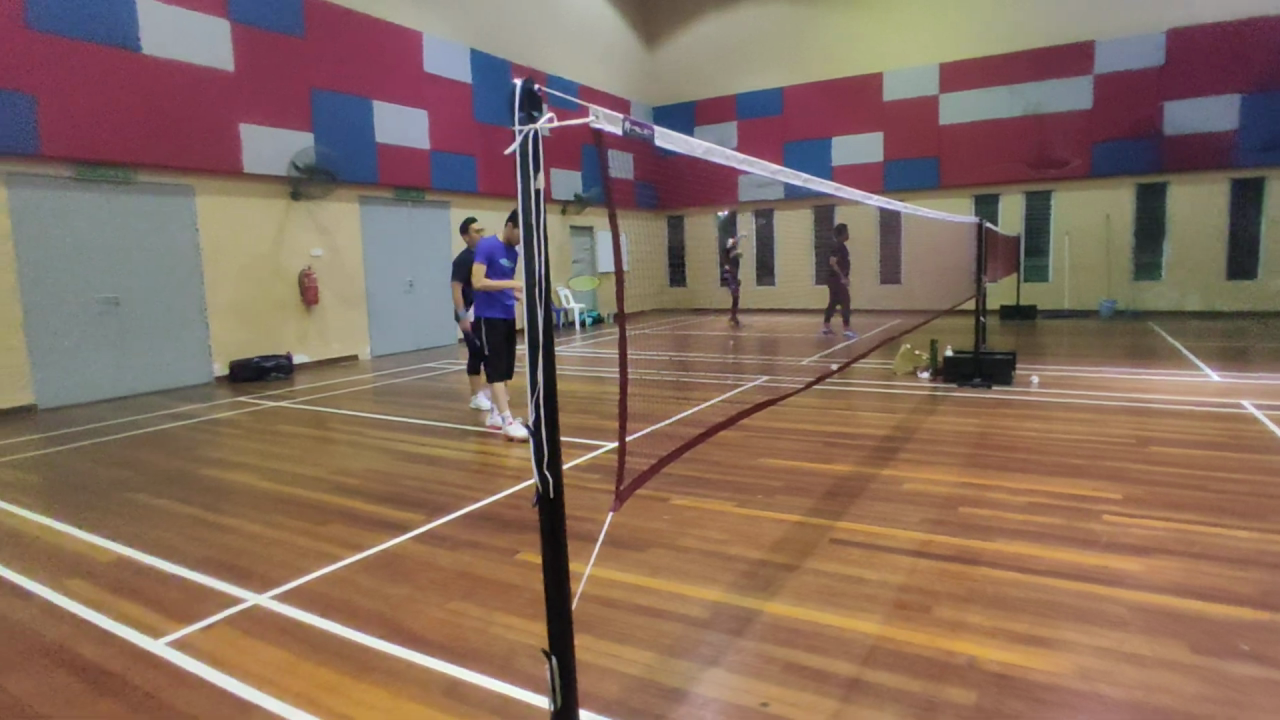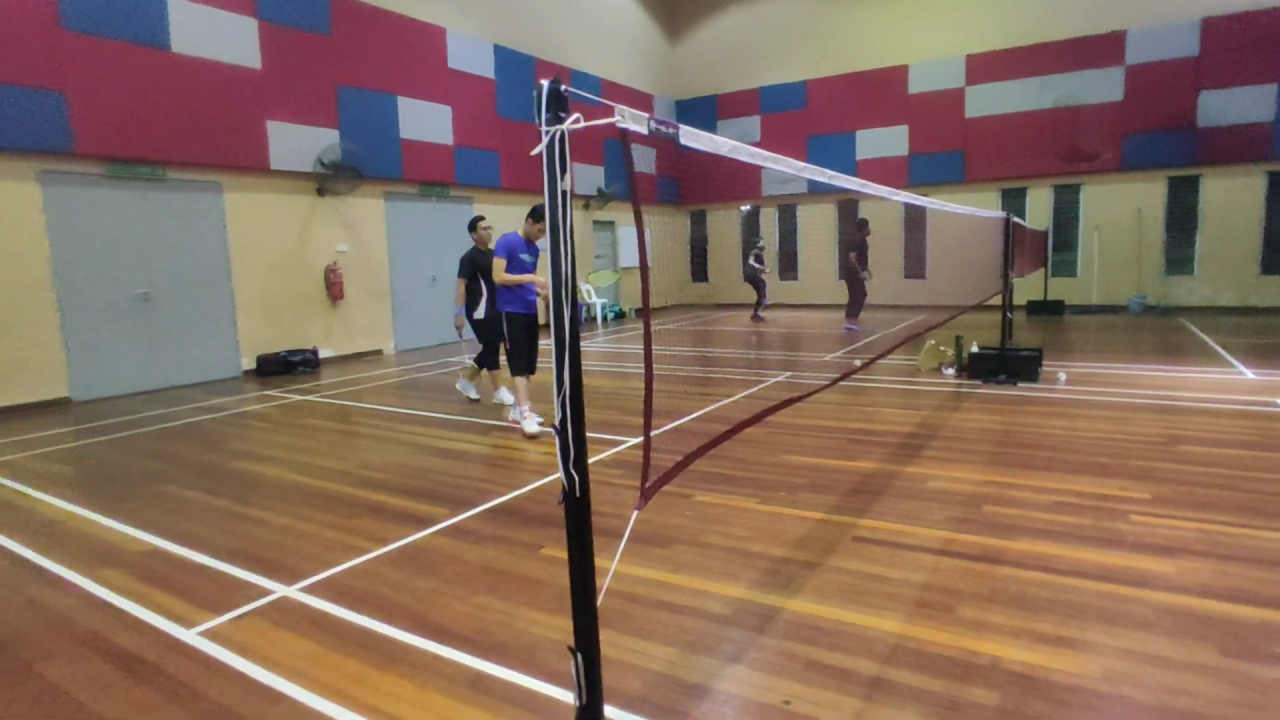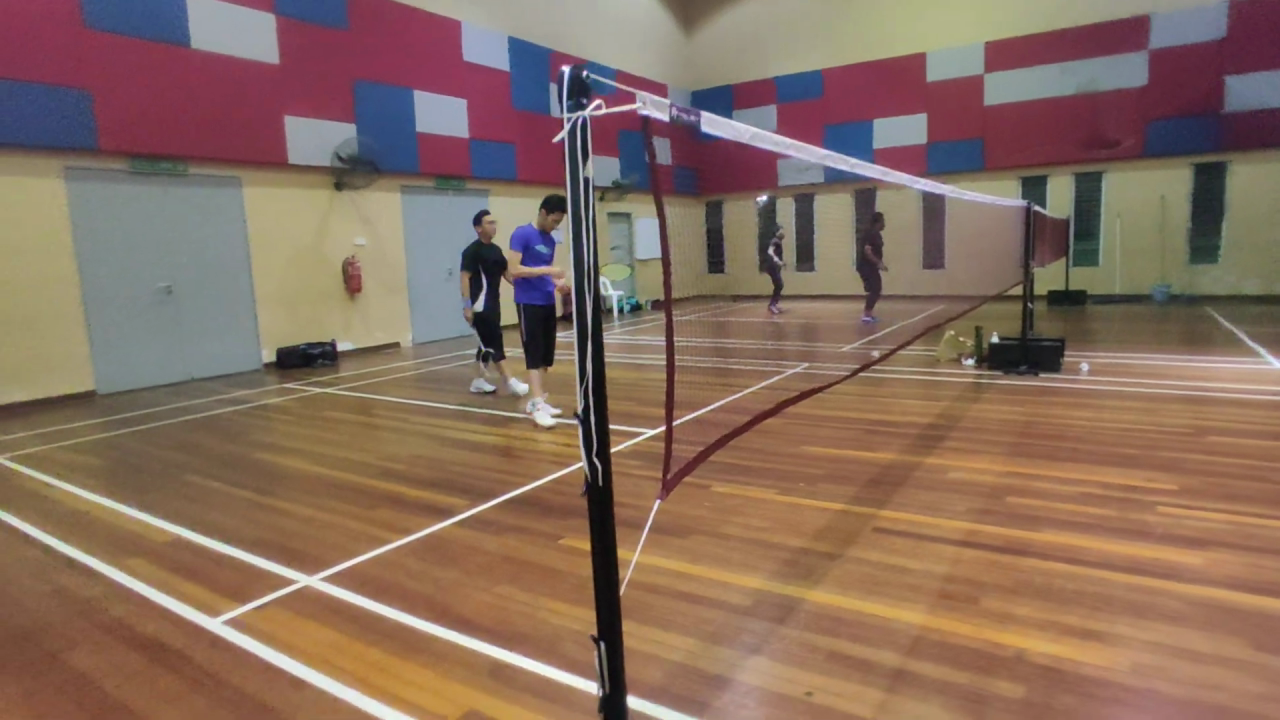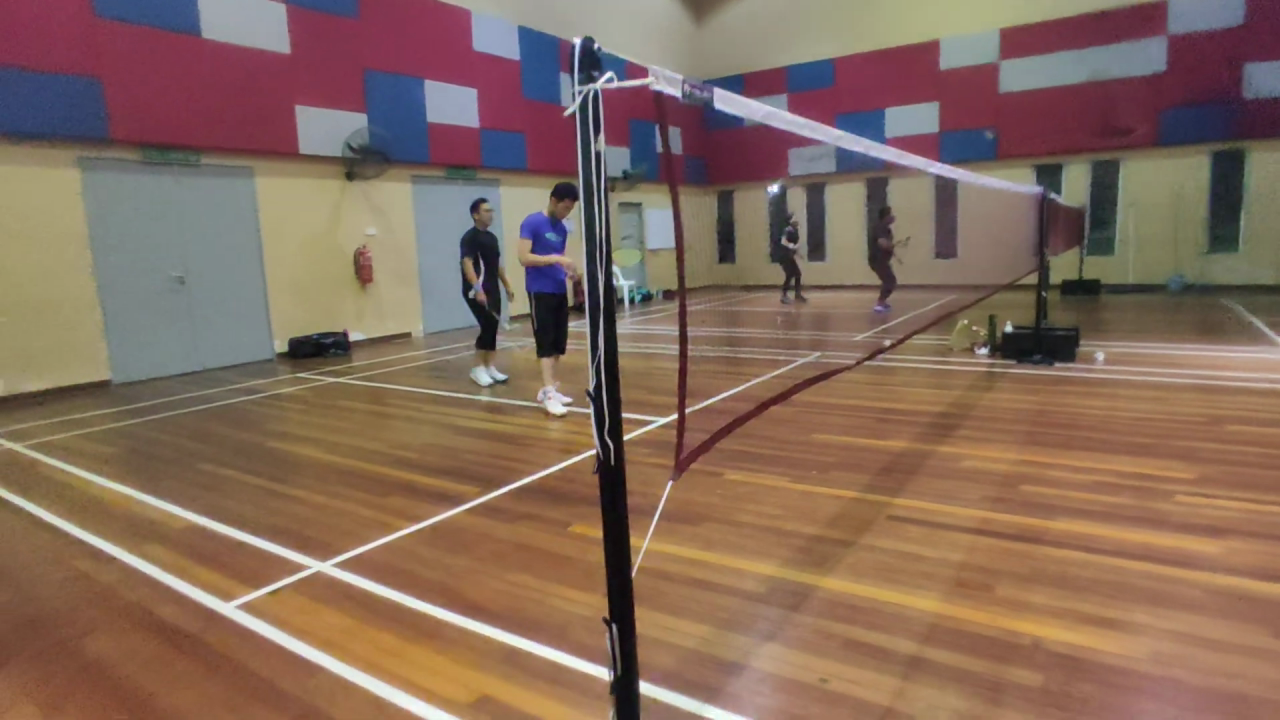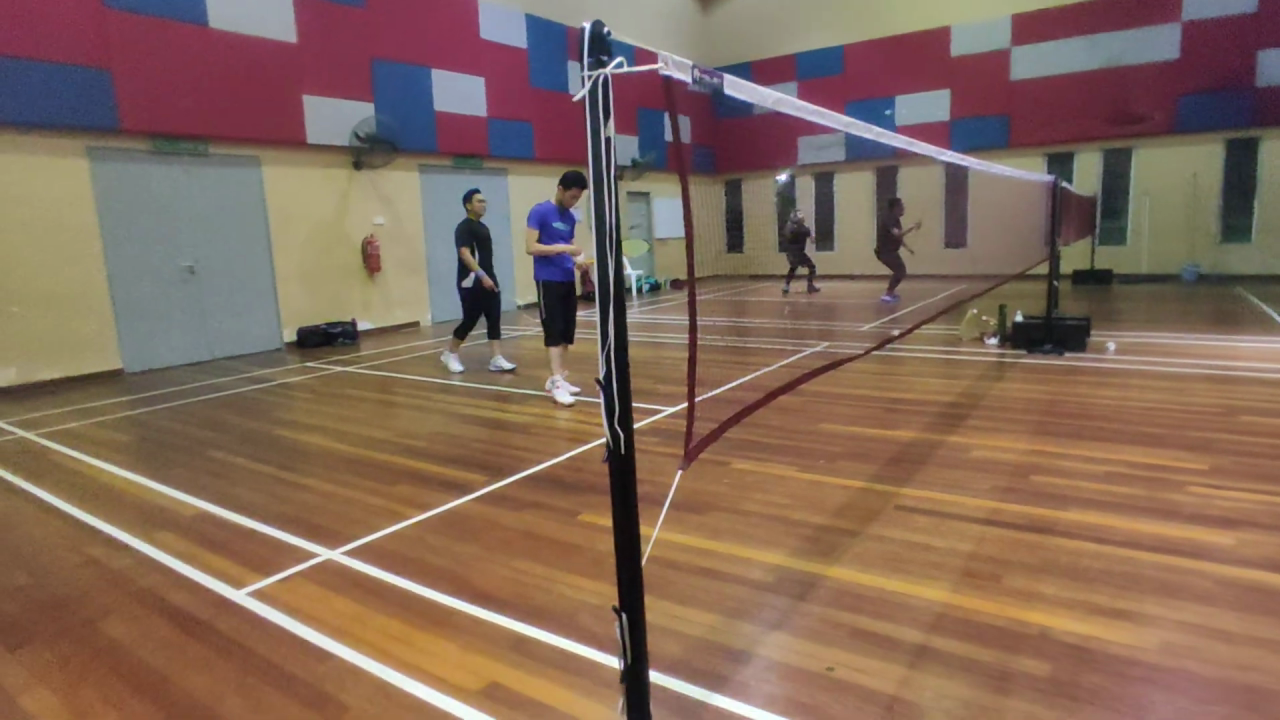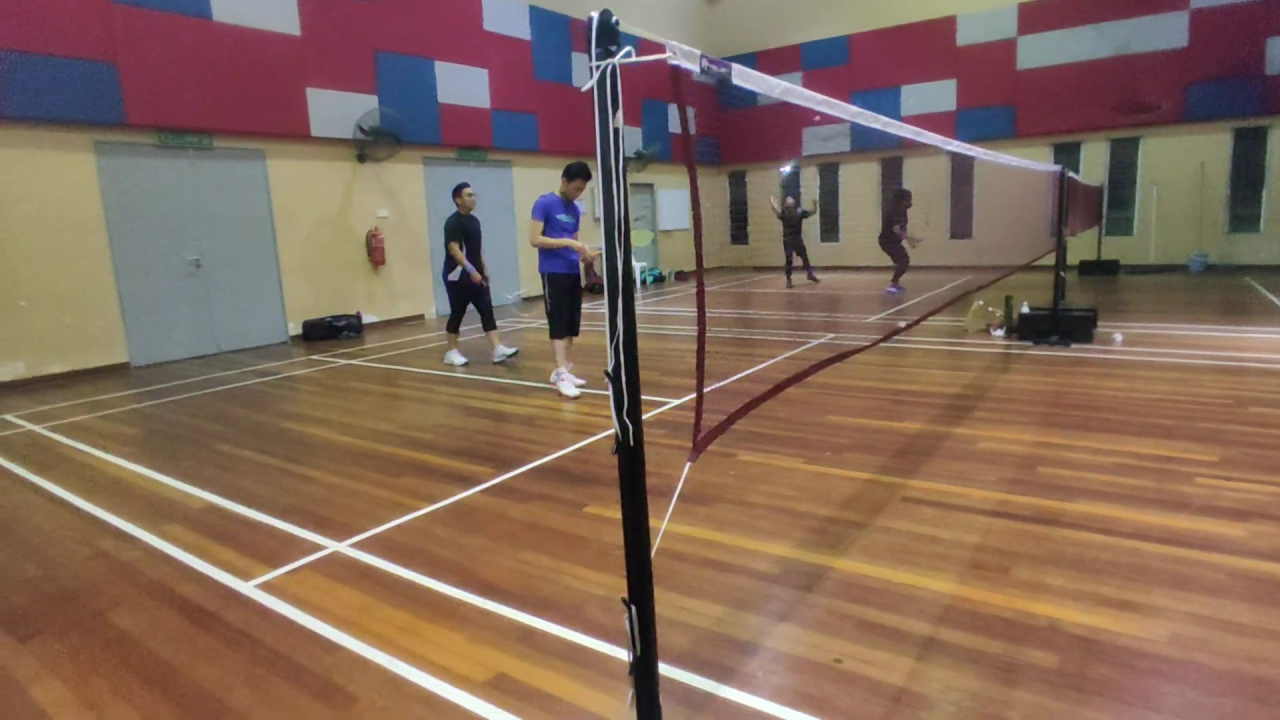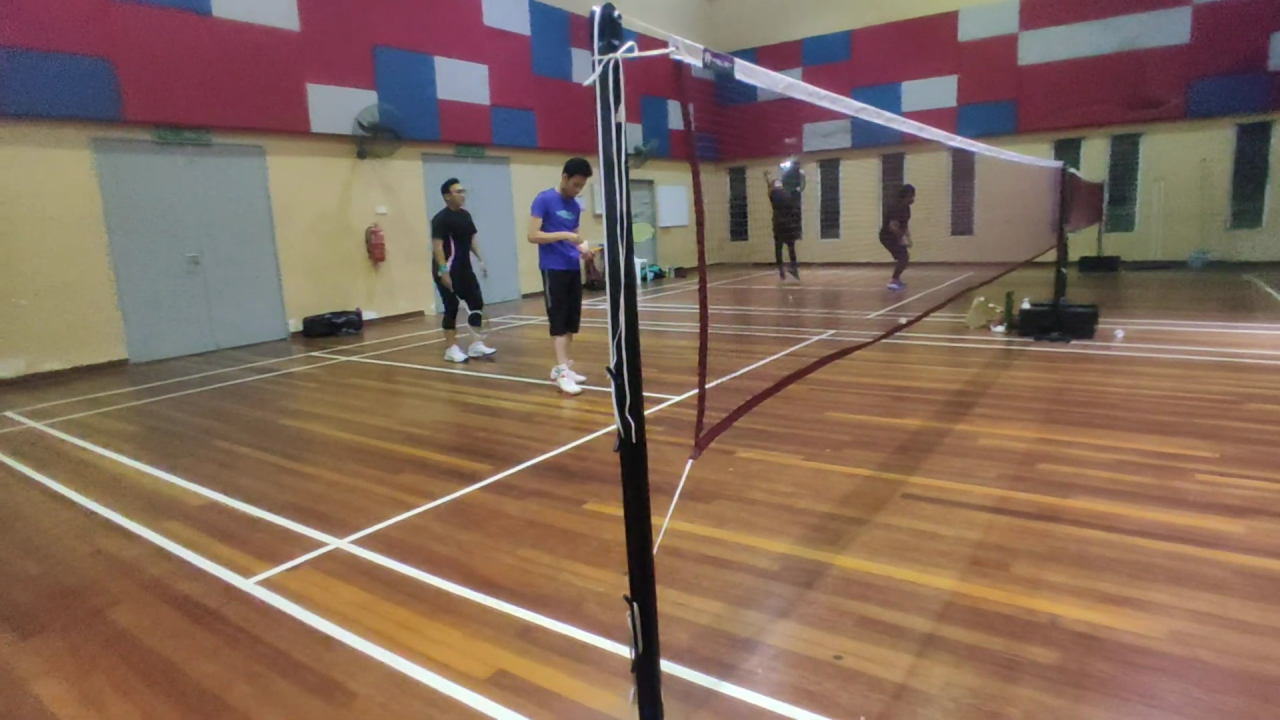
dt=0.2s
person 1, frame 1
left shoulder: (514, 252)
right shoulder: (486, 246)
right elbow: (477, 282)
left wrist: (521, 295)
right wrist: (511, 284)
left hip: (508, 316)
right hip: (489, 316)
left knee: (506, 369)
right knee: (497, 369)
left ankle: (496, 414)
right ankle: (508, 421)
person 1, frame 2
left shoulder: (534, 249)
right shoulder: (506, 242)
right elbow: (498, 277)
left wrist: (540, 291)
right wrist: (532, 278)
left hip: (530, 311)
right hip: (511, 311)
left knee: (529, 364)
right knee: (518, 363)
left ankle: (520, 409)
right ankle: (523, 413)
person 1, frame 3
left shoulder: (551, 240)
right shoulder: (522, 234)
right elbow: (514, 270)
left wrist: (558, 283)
right wrist: (547, 269)
left hip: (548, 303)
right hip: (529, 304)
left knee: (546, 355)
right knee: (534, 354)
left ankle: (538, 400)
right ankle: (537, 405)
person 1, frame 4
left shoulder: (562, 228)
right shoulder: (532, 222)
right elbow: (524, 257)
left wrist: (568, 271)
right wrist: (557, 259)
left hip: (559, 291)
right hip: (540, 292)
left knee: (558, 343)
right knee: (545, 343)
left ankle: (550, 388)
right ankle: (548, 394)
person 1, frame 5
left shoulder: (570, 217)
right shoulder: (540, 212)
right elbow: (530, 247)
left wrist: (577, 260)
right wrist: (563, 247)
left hip: (568, 280)
right hip: (549, 281)
left knee: (566, 333)
right knee: (554, 332)
left ankle: (558, 378)
right ankle: (557, 383)
person 1, frame 6
left shoulder: (575, 209)
right shoulder: (544, 203)
right elbow: (535, 239)
left wrist: (582, 252)
right wrist: (568, 242)
left hip: (573, 272)
right hip: (554, 273)
left knee: (571, 325)
right knee: (559, 325)
left ankle: (564, 370)
right ankle: (561, 376)
person 1, frame 7
left shoulder: (575, 206)
right shoulder: (544, 200)
right elbow: (532, 235)
left wrist: (583, 248)
right wrist: (564, 235)
left hip: (573, 269)
right hip: (553, 269)
left knee: (571, 321)
right knee: (559, 321)
left ankle: (563, 367)
right ankle: (562, 372)
person 2, frame 1
right shoulder: (463, 260)
right elbow: (456, 289)
right wrist: (462, 317)
right hip: (471, 315)
right knee: (477, 353)
left ankle: (483, 389)
right ankle: (477, 396)
person 2, frame 2
left shoulder: (493, 254)
right shoulder: (469, 258)
right elbow: (461, 285)
right wrist: (459, 314)
left hip: (493, 310)
right hip: (479, 312)
left knee: (489, 349)
right knee: (492, 349)
left ankle: (467, 382)
right ankle: (499, 392)
person 2, frame 3
left shoulder: (496, 249)
right shoulder: (472, 251)
left elbow: (507, 273)
right elbow: (464, 278)
right wrist: (467, 305)
left hip: (492, 303)
right hip: (479, 305)
left knee: (488, 343)
right knee: (494, 341)
left ankle: (479, 381)
right ankle: (510, 382)
person 2, frame 4
left shoulder: (492, 237)
right shoulder: (470, 238)
right elbow: (467, 265)
left wrist: (507, 286)
right wrist: (478, 289)
left hip: (491, 291)
right hip: (476, 293)
left knee: (492, 329)
right knee: (487, 329)
left ankle: (488, 368)
right ankle: (478, 368)
person 2, frame 5
left shoulder: (484, 227)
right shoulder: (464, 228)
right elbow: (466, 255)
right wrist: (482, 276)
left hip: (488, 281)
right hip: (471, 283)
left knee: (494, 319)
right knee: (470, 320)
left ankle: (497, 359)
right ankle: (450, 354)
person 2, frame 6
left shoulder: (474, 221)
right shoulder: (453, 222)
right elbow: (454, 249)
left wrist: (482, 270)
right wrist: (471, 271)
left hip: (475, 275)
right hip: (458, 276)
left knee: (487, 310)
right knee: (457, 313)
left ankle: (498, 349)
right ankle: (451, 352)
person 2, frame 7
left shoulder: (466, 215)
right shoulder: (441, 219)
right elbow: (437, 246)
left wrist: (480, 260)
right wrist: (443, 272)
left hip: (466, 270)
right hip: (448, 272)
left knee: (477, 305)
right knee: (451, 309)
left ankle: (477, 344)
right ankle: (451, 349)
